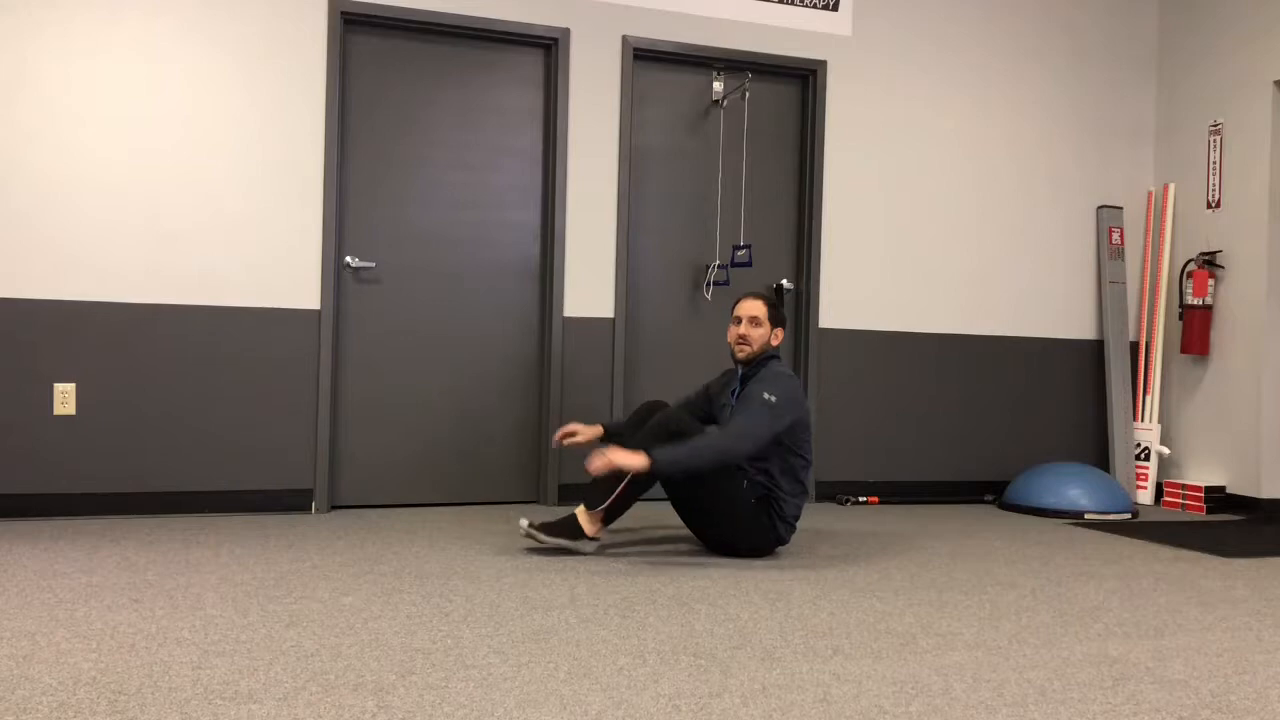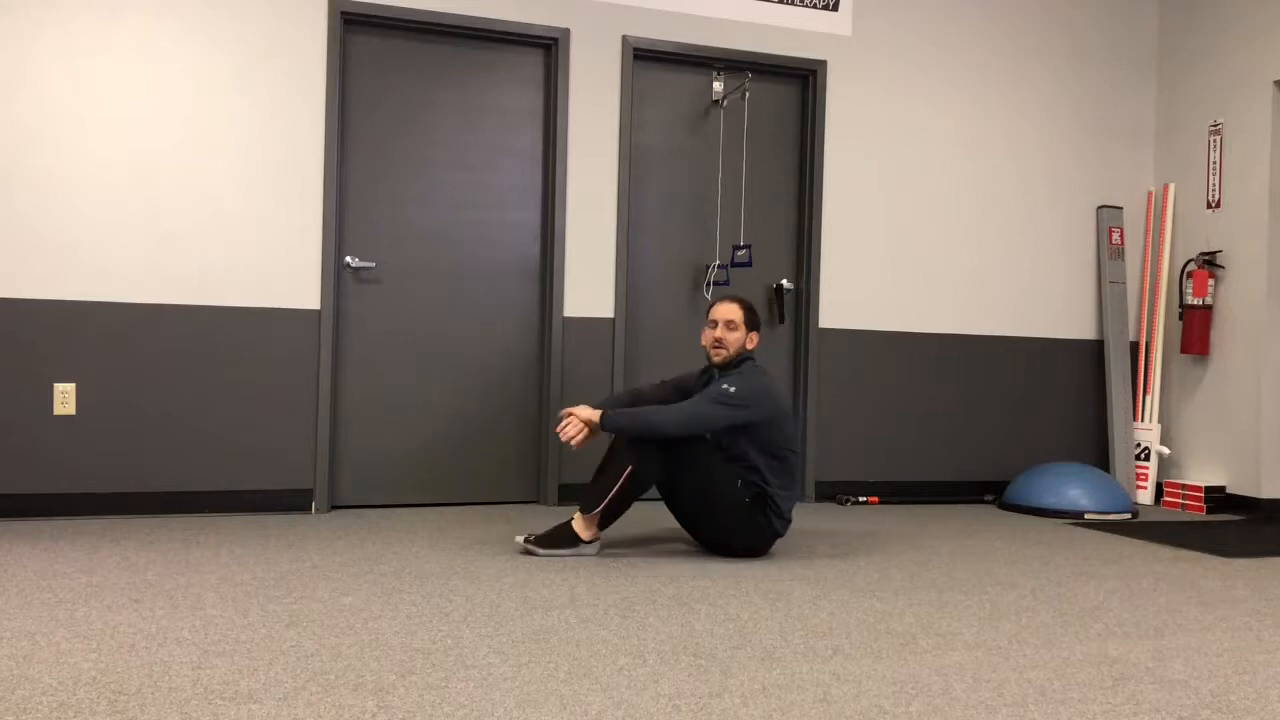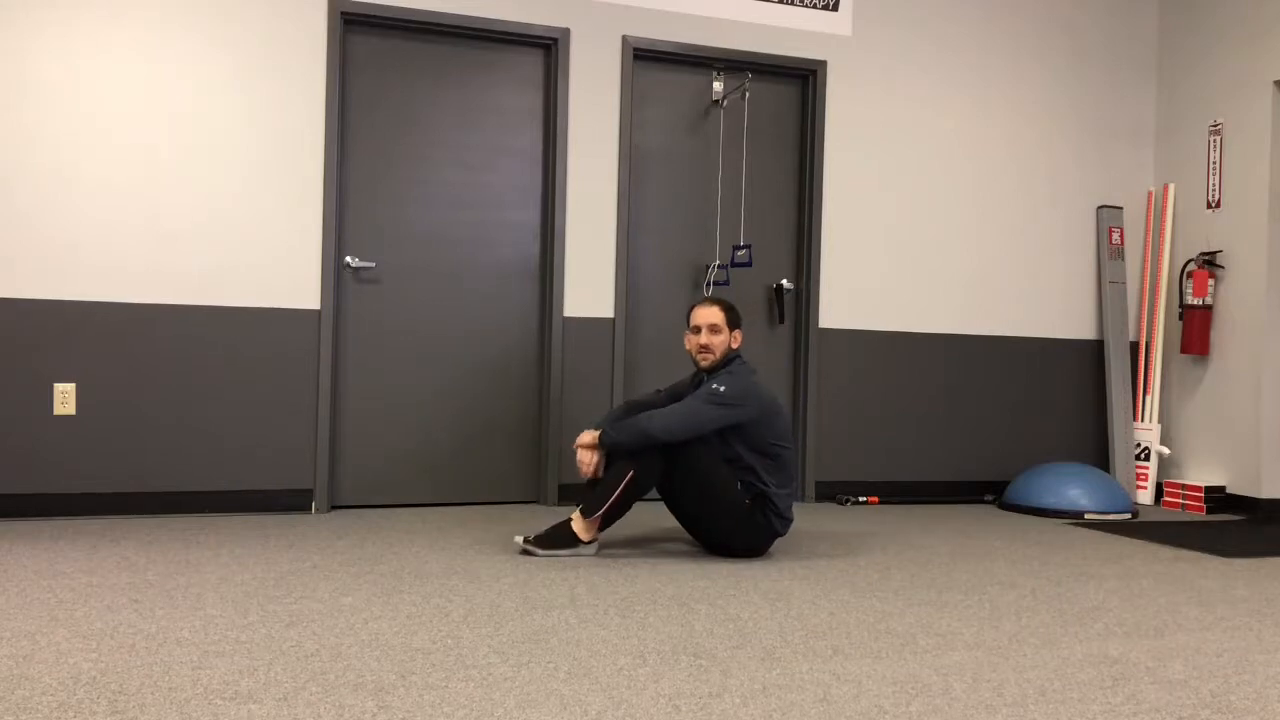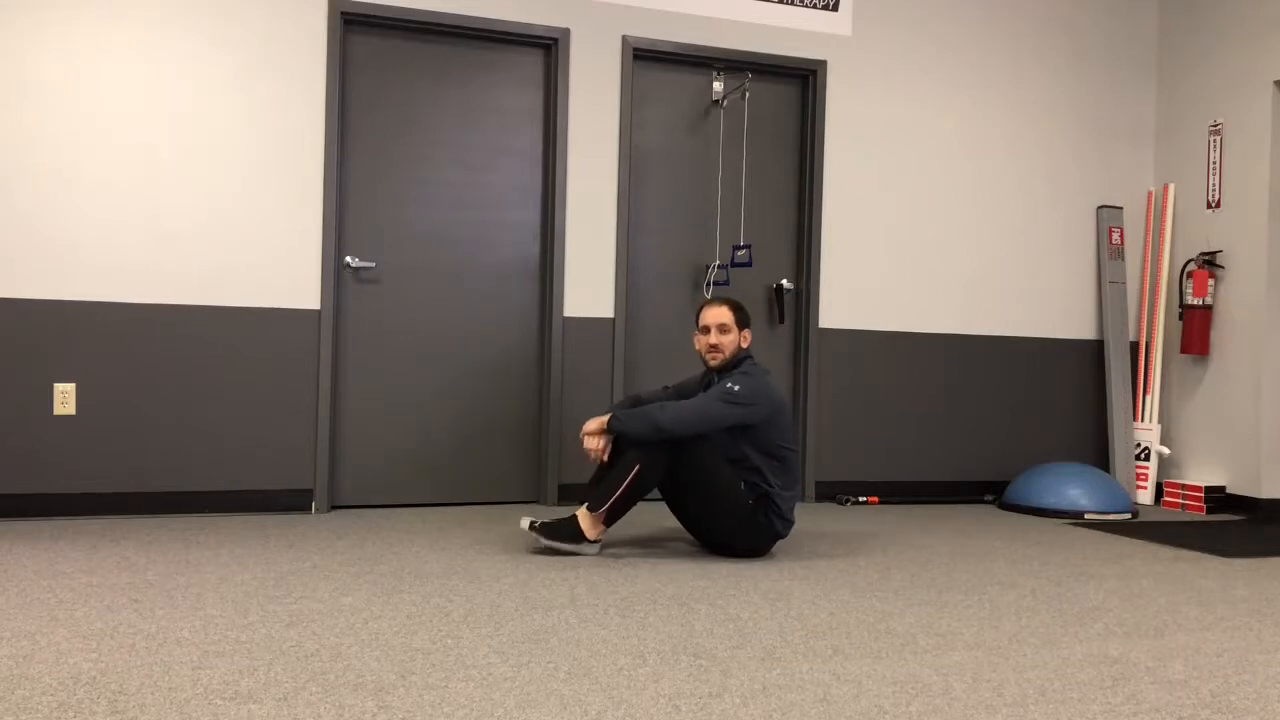
dt=0.3s
person 1, frame 1
left shoulder: (780, 387)
right shoulder: (731, 381)
left elbow: (725, 445)
left wrist: (645, 459)
right wrist: (601, 431)
left hip: (760, 525)
right hip: (731, 512)
left knee: (672, 426)
right knee: (655, 412)
left ankle: (587, 524)
right ankle: (589, 517)
person 1, frame 2
left shoulder: (750, 387)
right shoulder: (711, 378)
left elbow: (675, 419)
right elbow: (642, 398)
left wrist: (599, 418)
right wrist: (590, 418)
left hip: (754, 523)
right hip: (723, 512)
left knee: (660, 431)
right knee: (643, 426)
left ankle: (584, 530)
right ankle: (588, 518)
person 1, frame 3
left shoulder: (738, 387)
right shoulder: (703, 381)
left elbow: (666, 425)
right elbow: (636, 409)
left wrist: (600, 437)
right wrist: (595, 441)
left hip: (754, 523)
right hip: (721, 510)
left knee: (659, 435)
right knee: (638, 427)
left ankle: (584, 530)
right ankle: (585, 518)
person 1, frame 4
left shoulder: (750, 386)
right shoulder: (711, 381)
left elbow: (676, 418)
right elbow: (643, 402)
left wrist: (609, 421)
right wrist: (607, 428)
left hip: (755, 524)
right hip: (724, 512)
left knee: (665, 433)
right knee: (641, 427)
left ankle: (588, 528)
right ankle: (585, 517)
